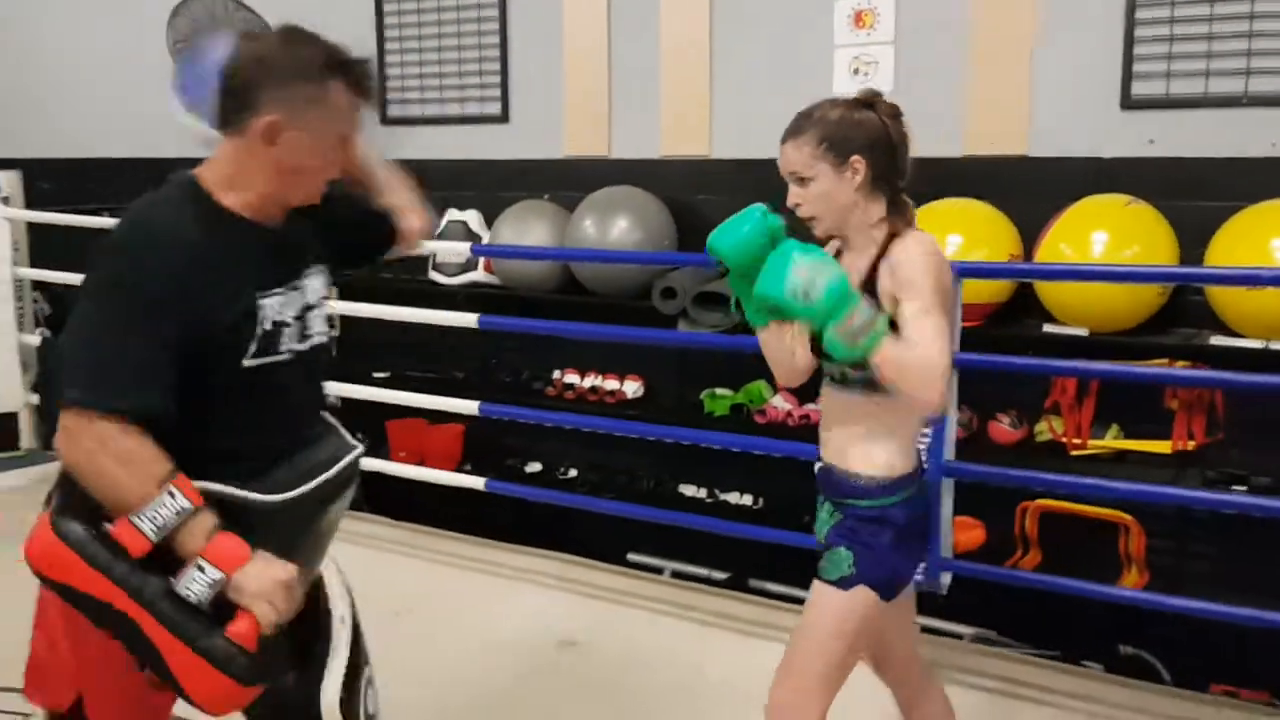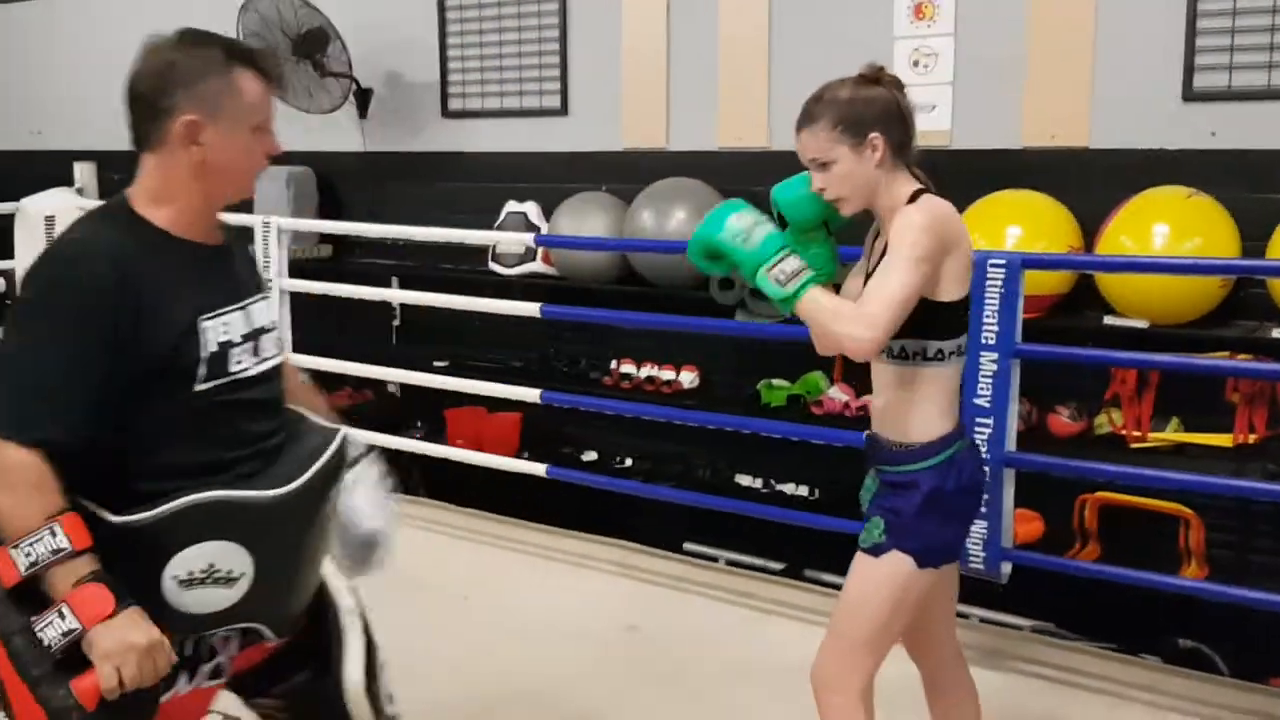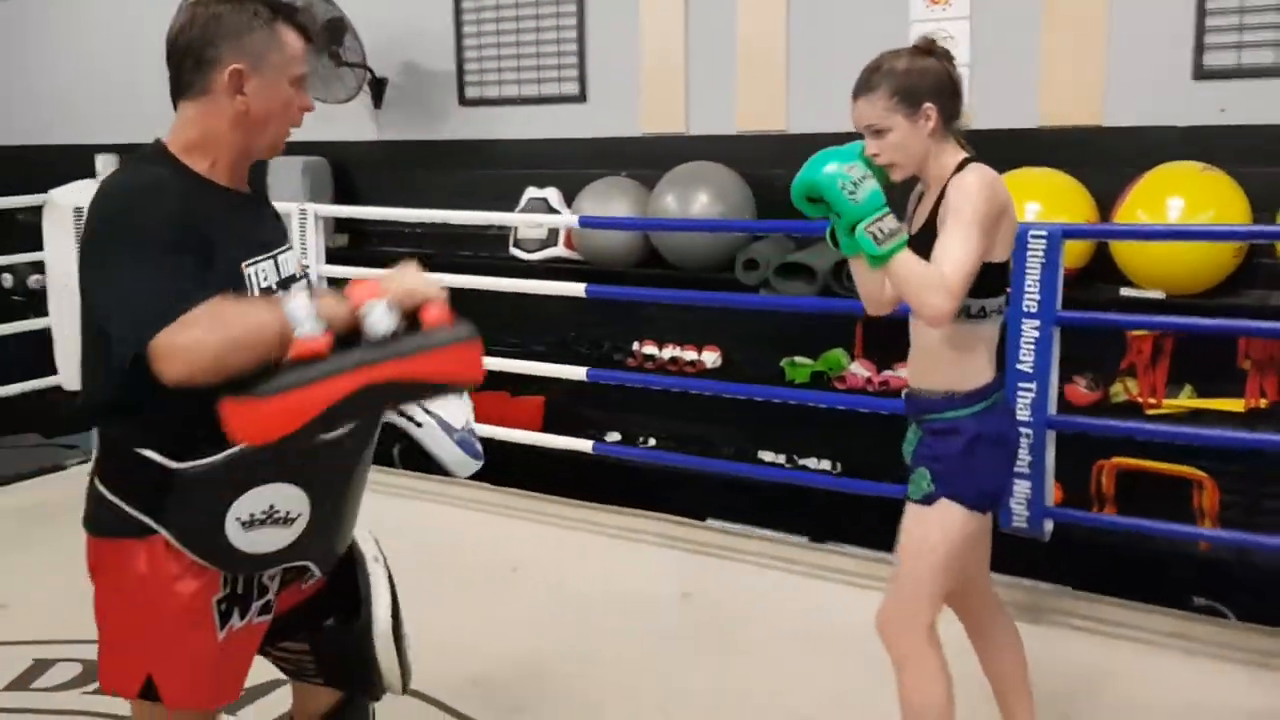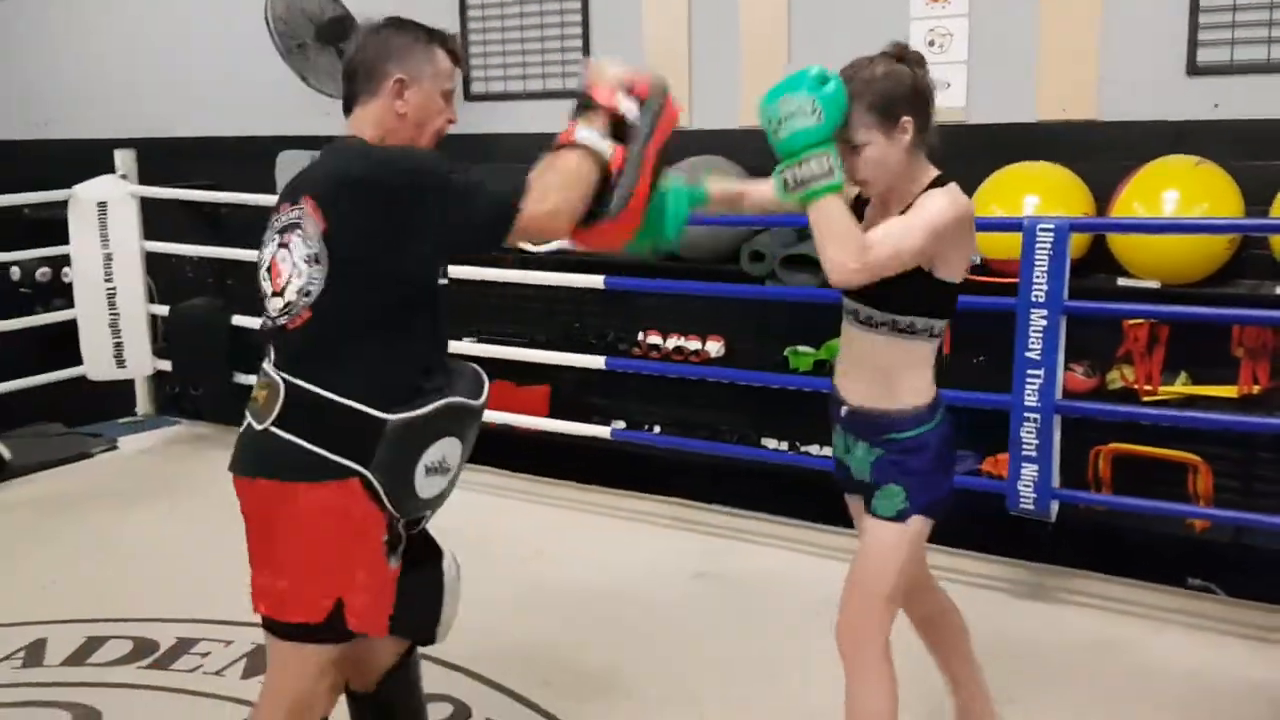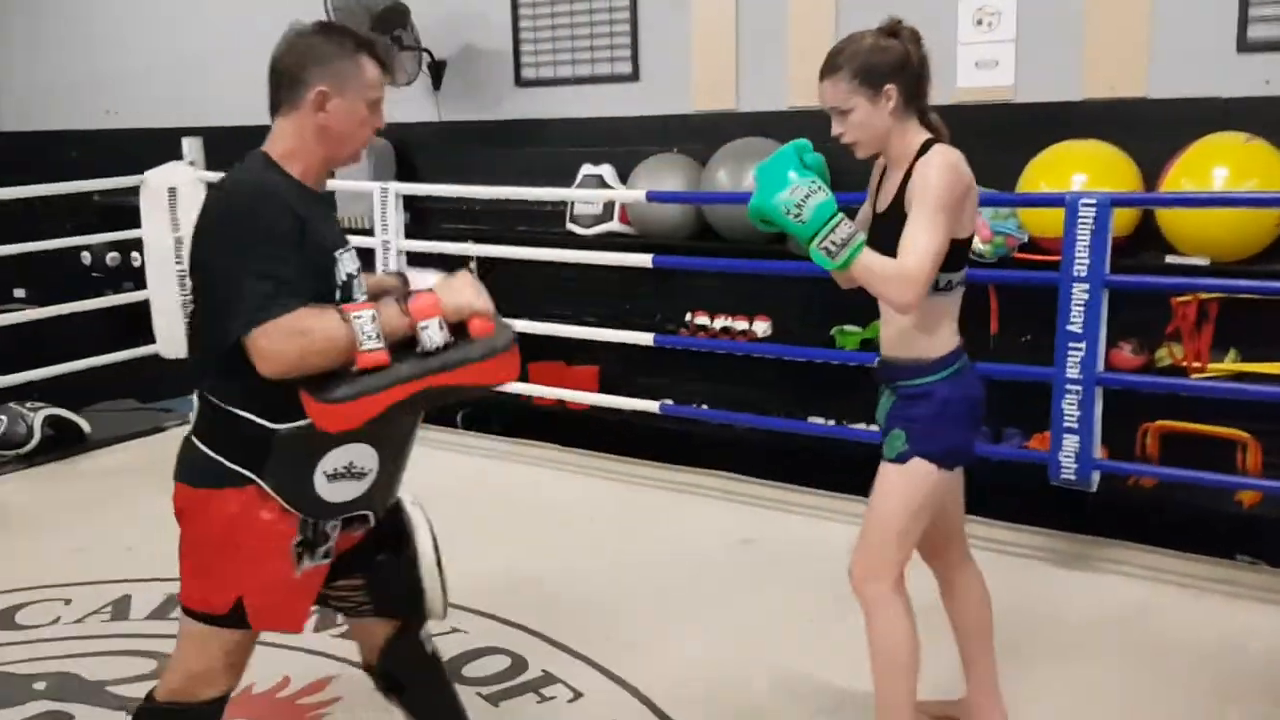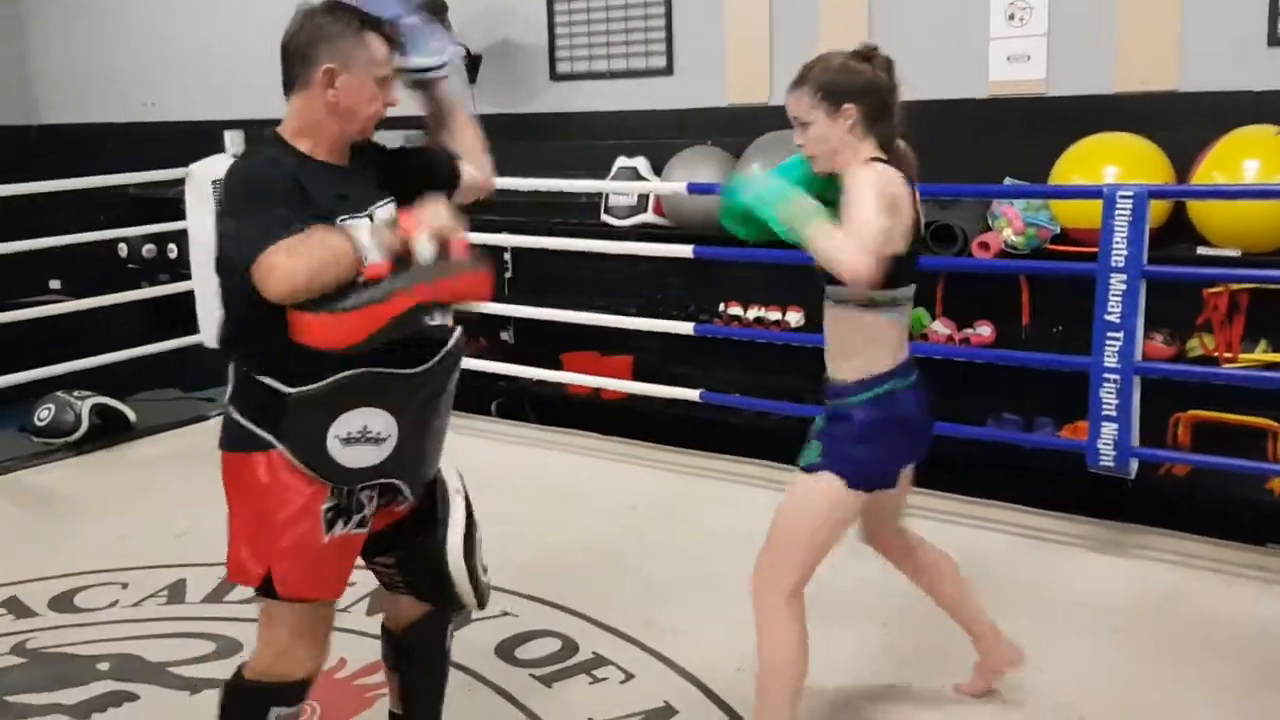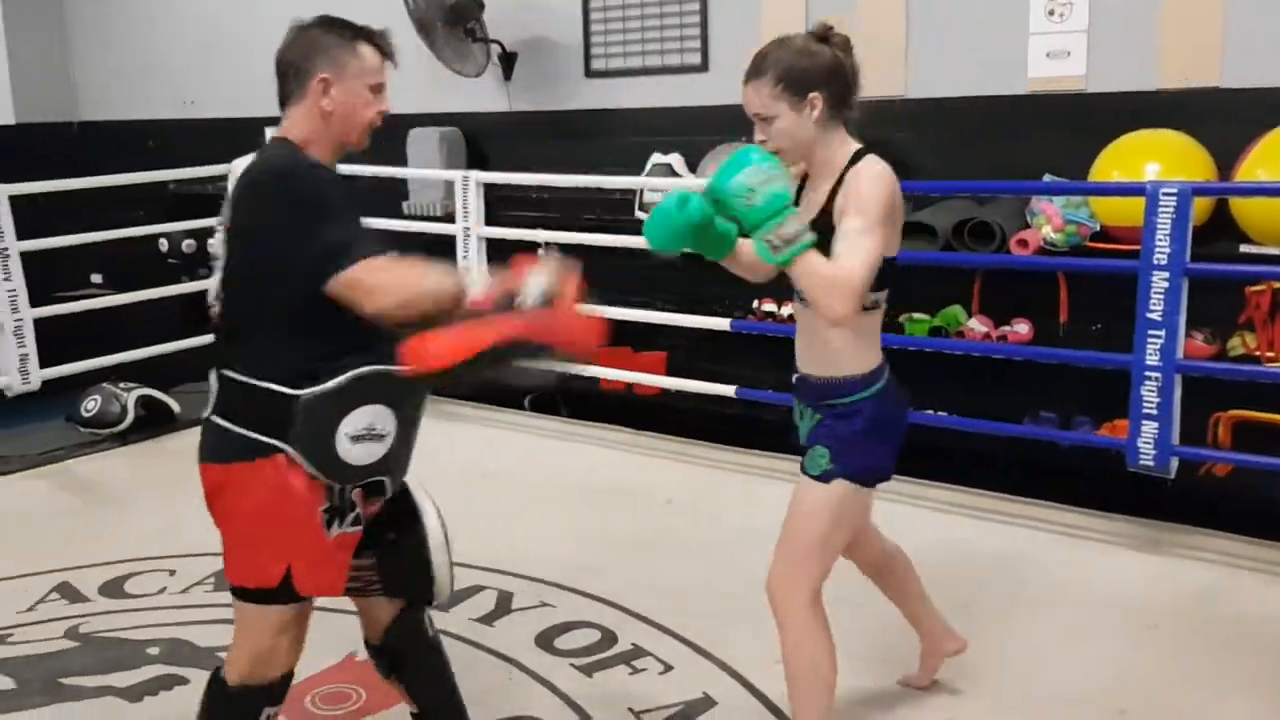
dt=0.5s
person 1, frame 1
left shoulder: (300, 215)
right shoulder: (161, 249)
left elbow: (408, 224)
right elbow: (89, 435)
left wrist: (351, 152)
right wrist: (228, 560)
left hip: (263, 542)
person 1, frame 2
left shoulder: (225, 248)
right shoulder: (89, 271)
left wrist: (345, 453)
right wrist: (95, 610)
left hip: (270, 575)
right hip: (144, 599)
person 1, frame 3
left shoulder: (244, 199)
right shoulder: (140, 206)
right elbow: (188, 350)
right wrist: (364, 304)
left hip: (282, 522)
right hip: (174, 539)
person 1, frame 4
left shoulder: (328, 183)
right shoulder: (391, 177)
right elbow: (541, 215)
right wrist: (598, 114)
left hip: (339, 460)
right hip: (322, 472)
left knee: (385, 633)
person 1, frame 5
left shoulder: (299, 197)
right shoulder: (253, 204)
right elbow: (278, 345)
left wrist: (401, 289)
right wrist: (421, 312)
left hip: (318, 471)
right hip: (252, 481)
left knee: (389, 614)
person 1, frame 6
left shoulder: (372, 159)
right shoulder: (261, 177)
left elbow: (470, 176)
right elbow: (283, 277)
left wrist: (433, 82)
right wrist: (406, 229)
left hip: (386, 436)
right hip: (296, 447)
left knee: (422, 596)
right knee: (294, 654)
person 1, frame 7
left shoulder: (289, 181)
right shoulder: (292, 185)
right elbow: (376, 287)
right wrist: (510, 294)
left hip: (324, 444)
right hip: (274, 453)
left knee: (391, 588)
right knee: (268, 645)
person 2, frame 1
left shoulder: (911, 258)
right shoulder: (839, 255)
left elbow: (929, 393)
right elbow: (792, 371)
left wrist: (844, 314)
right wrist: (759, 286)
left hip: (878, 512)
right hip: (845, 501)
person 2, frame 2
left shoulder: (926, 220)
right shoulder: (886, 227)
left elbow: (861, 335)
right elbow: (832, 338)
left wrist: (771, 260)
right wrist: (807, 248)
left hip: (923, 479)
right hip: (911, 472)
right knee: (934, 652)
person 2, frame 3
left shoulder: (976, 186)
right shoulder: (930, 192)
left elbow: (938, 302)
right elbow: (879, 300)
left wrist: (868, 214)
right wrist: (847, 219)
left hip: (965, 426)
right hip: (945, 422)
left knee: (904, 625)
right knee: (972, 600)
person 2, frame 4
left shoulder: (946, 208)
right shoulder: (869, 192)
left elbow: (850, 264)
right elbow: (767, 193)
left wrist: (811, 157)
right wrist: (692, 196)
left hip: (911, 444)
right hip: (854, 428)
left knee: (859, 630)
right knee: (911, 585)
person 2, frame 5
left shoulder: (940, 167)
right shoulder: (889, 168)
left elbow: (906, 289)
right elbow: (855, 273)
left wrist: (821, 222)
right wrist: (806, 214)
left hip: (934, 394)
right hip: (915, 389)
left knee: (874, 574)
right knee: (945, 552)
person 2, frame 6
left shoulder: (870, 178)
right shoulder: (880, 183)
left elbow: (858, 267)
left wrist: (790, 213)
right wrist: (798, 197)
left hip: (865, 412)
right hip: (891, 399)
left knee: (773, 584)
right knee: (890, 539)
right ankle: (996, 651)
person 2, frame 7
left shoulder: (871, 180)
right shoulder: (802, 173)
left elbow: (838, 306)
right elbow: (759, 267)
left wrist: (771, 218)
right wrist: (706, 232)
left hip: (854, 411)
right hip: (819, 400)
left knee: (791, 588)
right knee: (854, 537)
right ankle: (939, 636)
